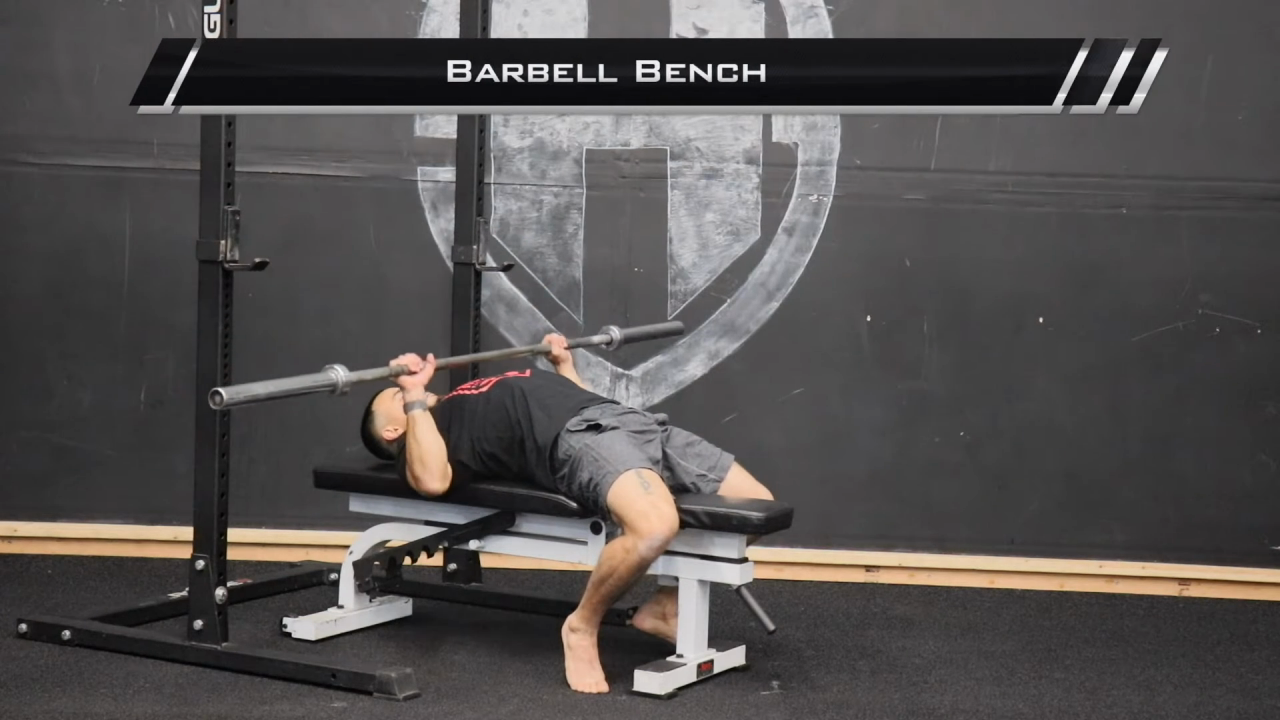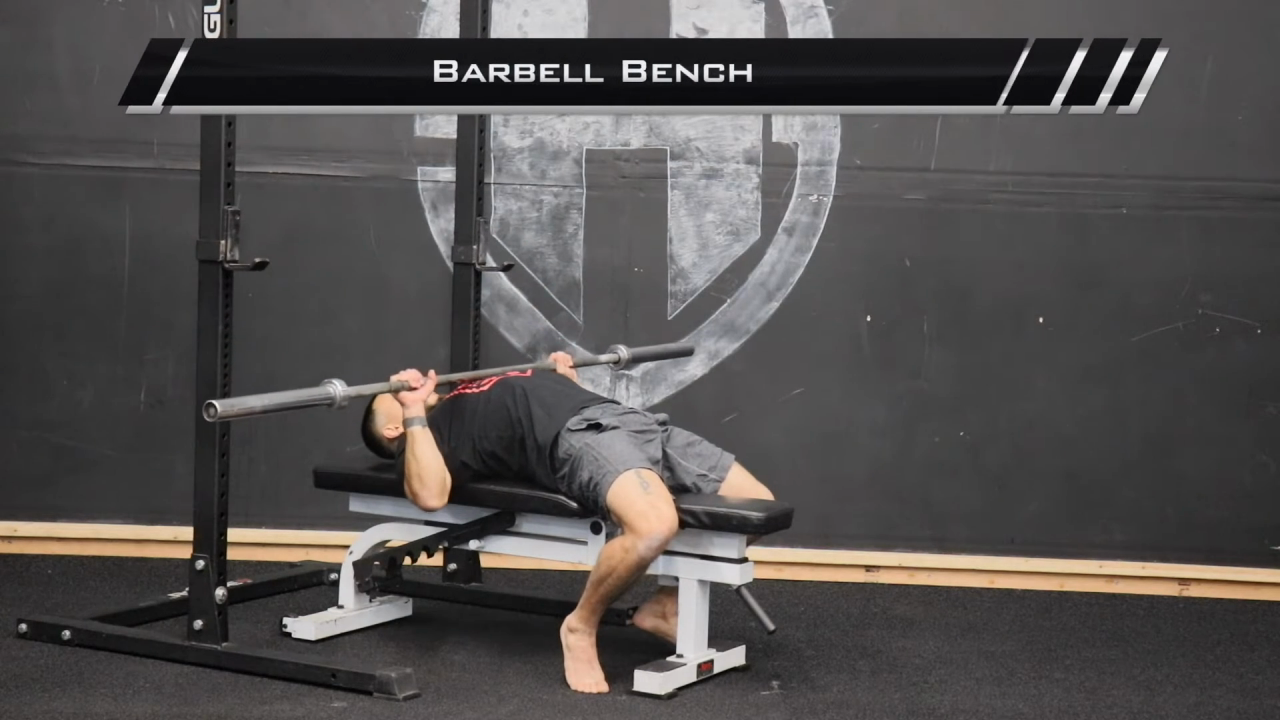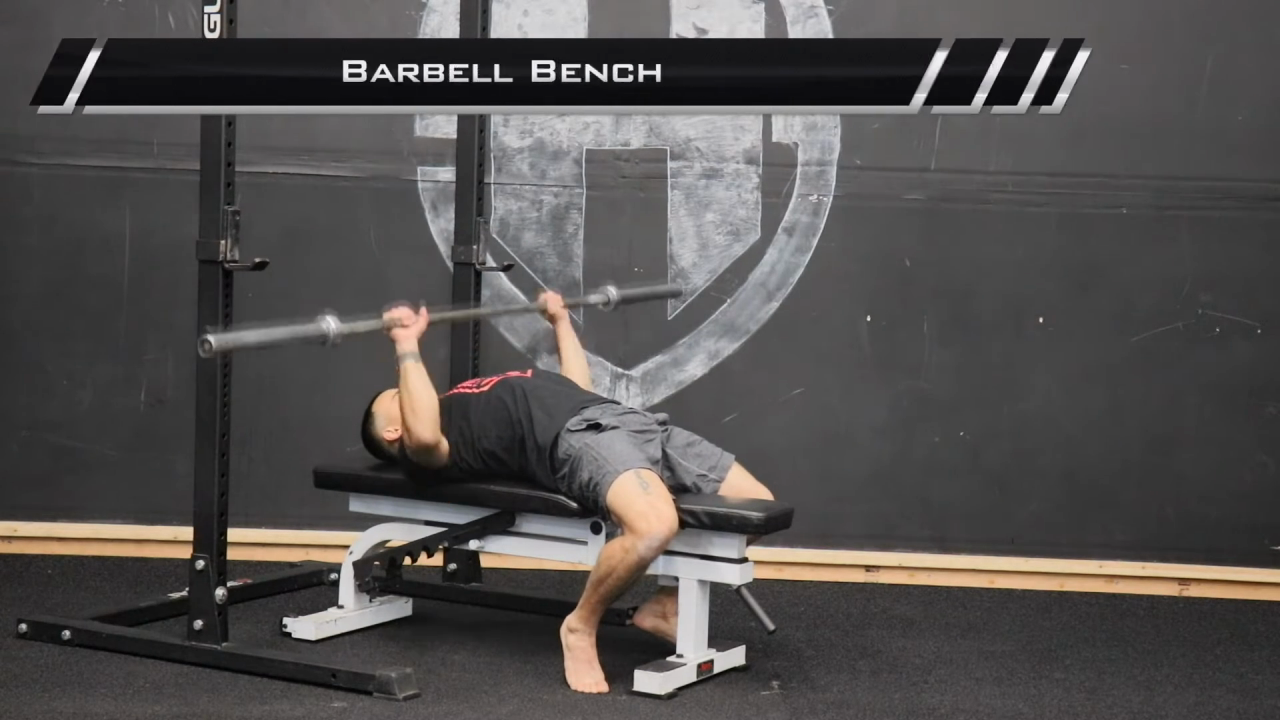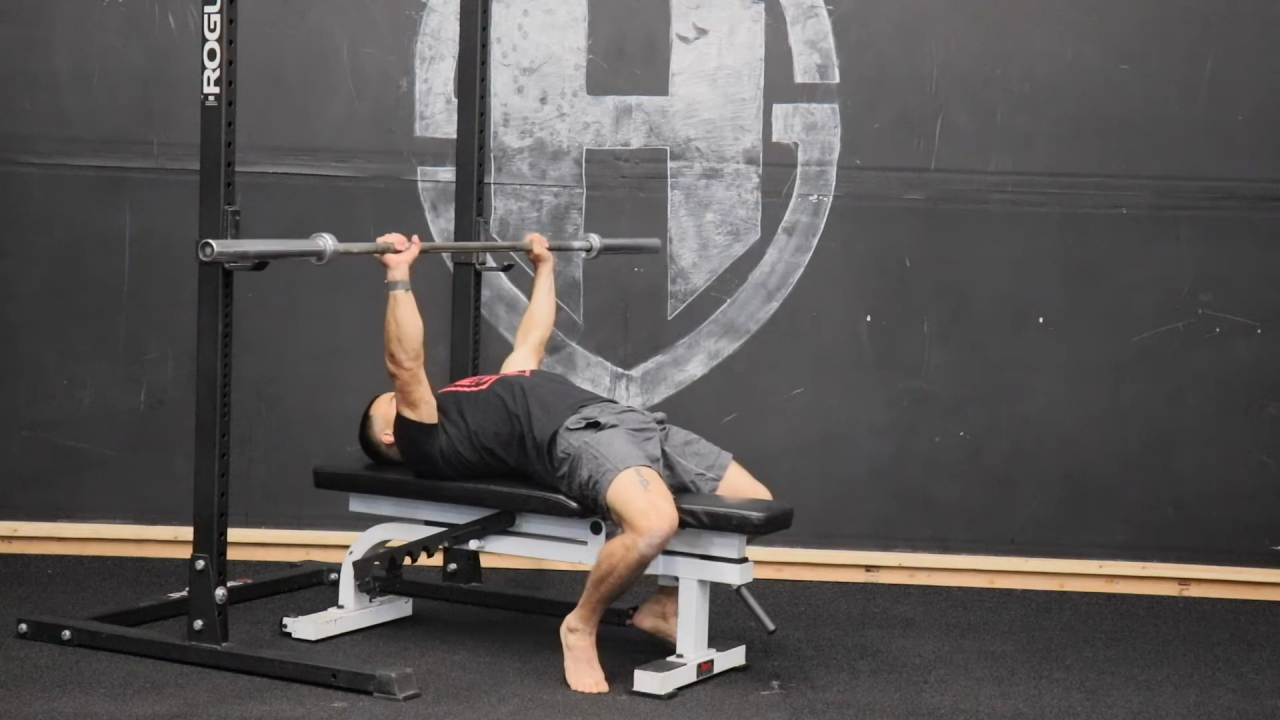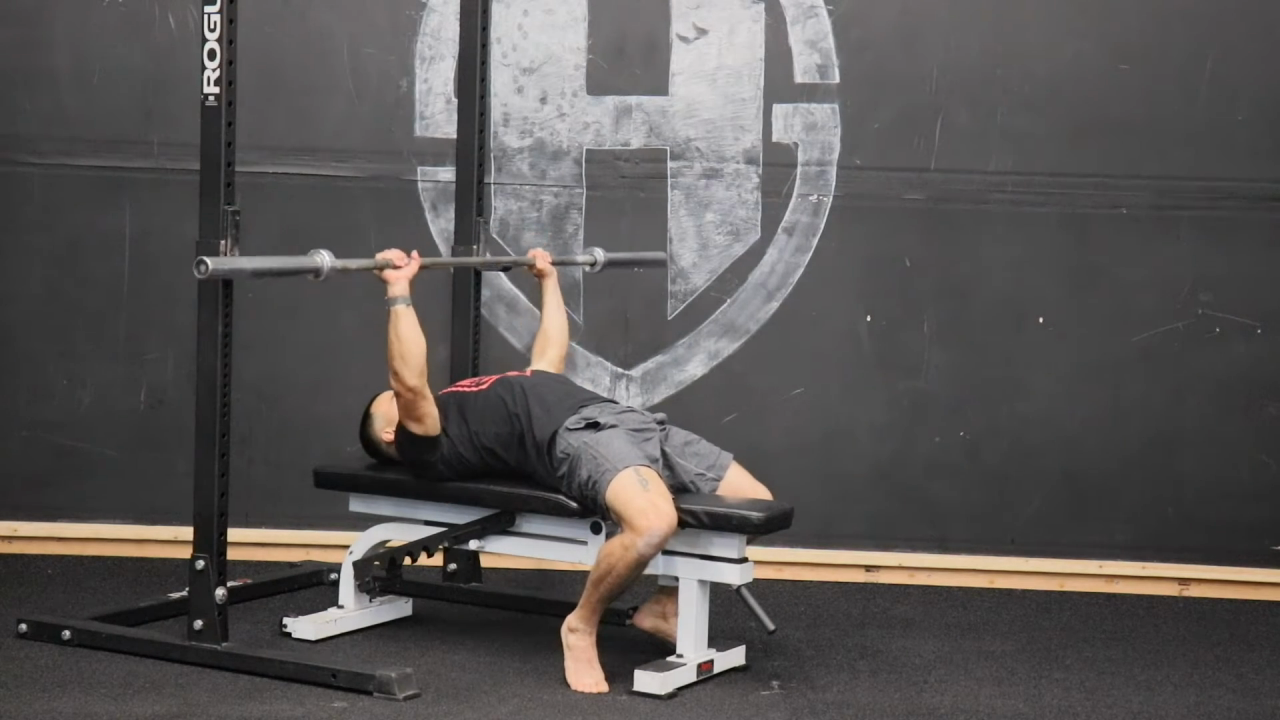
dt=0.5s
person 1, frame 1
left shoulder: (476, 405)
right shoulder: (426, 430)
right elbow: (432, 481)
left wrist: (564, 364)
right wrist: (413, 395)
right knee: (654, 527)
left ankle: (666, 606)
right ankle: (582, 627)
person 1, frame 2
left shoulder: (475, 403)
right shoulder: (427, 432)
right elbow: (430, 496)
left wrist: (568, 380)
right wrist: (413, 409)
right knee: (653, 527)
left ankle: (667, 604)
right ankle: (581, 626)
person 1, frame 3
left shoulder: (480, 401)
left elbow: (576, 384)
right elbow: (424, 434)
left wrist: (561, 322)
right wrist: (407, 348)
right knee: (655, 525)
left ankle: (668, 603)
right ankle: (581, 624)
person 1, frame 4
left shoulder: (478, 405)
right shoulder: (427, 442)
left elbow: (532, 340)
right elbow: (404, 363)
left wrist: (544, 266)
right wrist: (398, 275)
right knee: (654, 525)
left ankle: (666, 604)
right ankle: (581, 626)
person 1, frame 5
left shoulder: (475, 404)
right shoulder: (426, 440)
left elbow: (550, 357)
right elbow: (412, 384)
left wrist: (548, 281)
right wrist: (398, 291)
left knee: (755, 505)
right knee: (653, 523)
left ankle: (665, 606)
right ankle: (581, 626)
